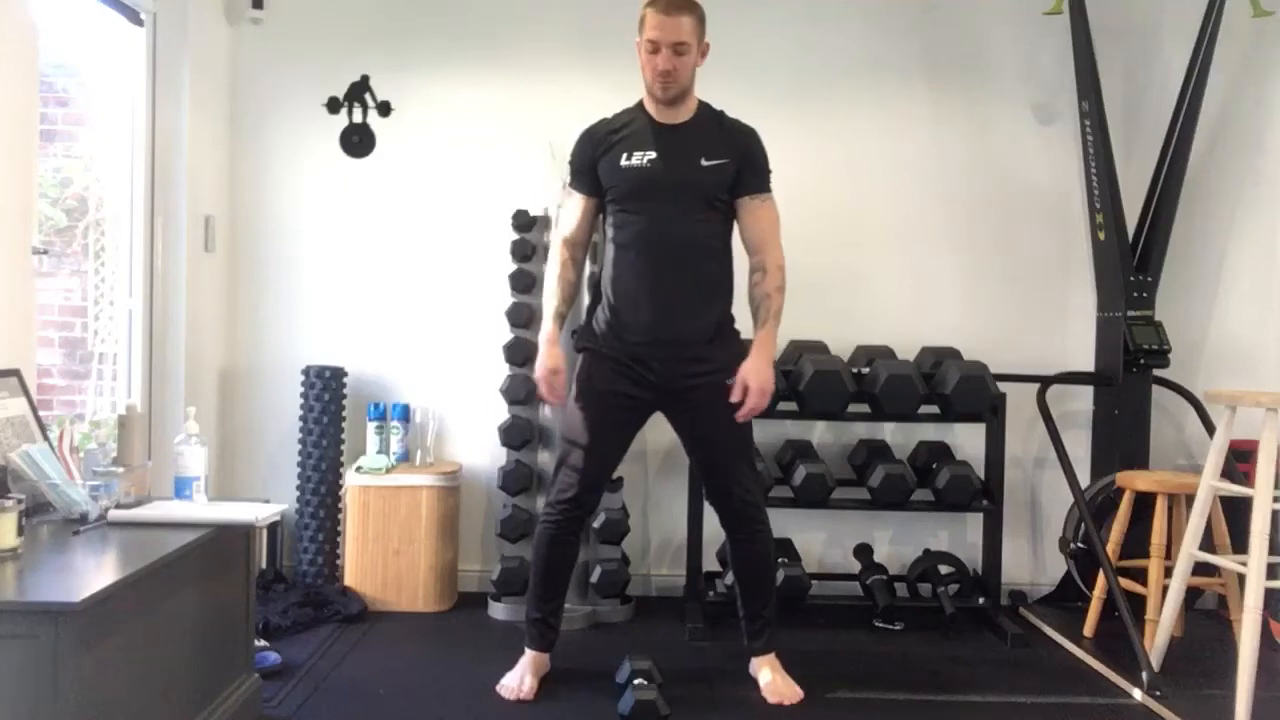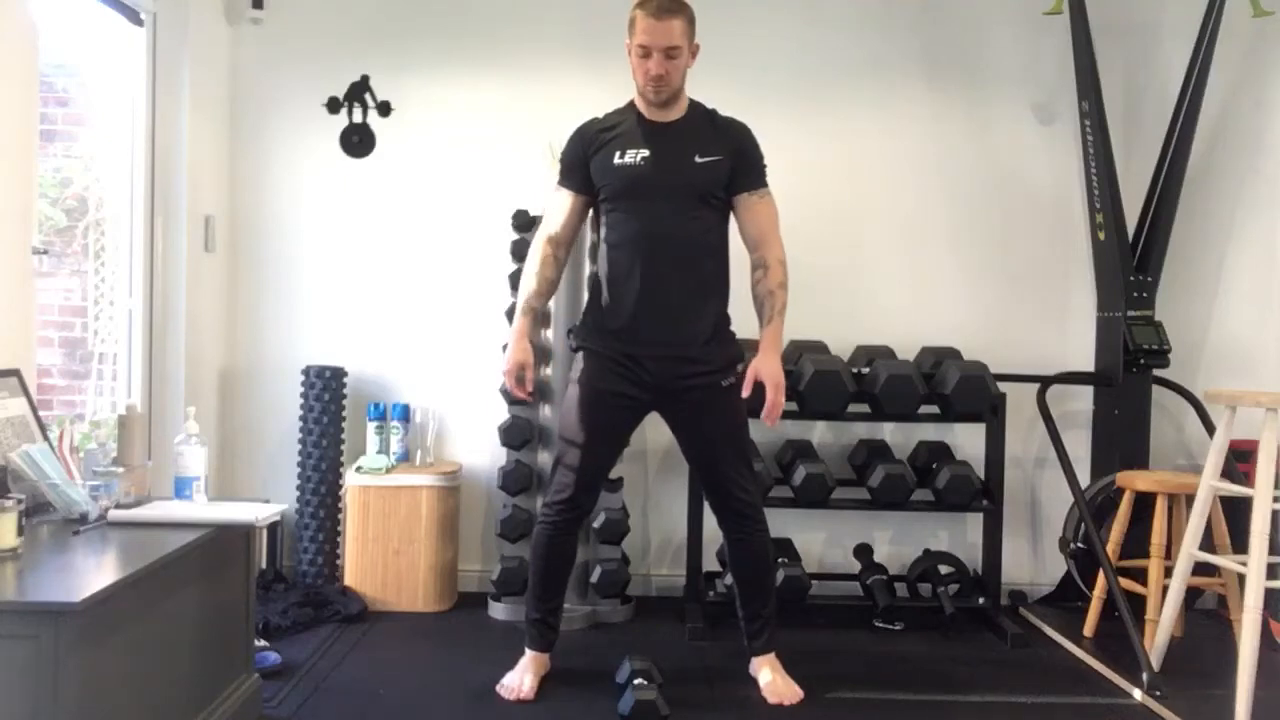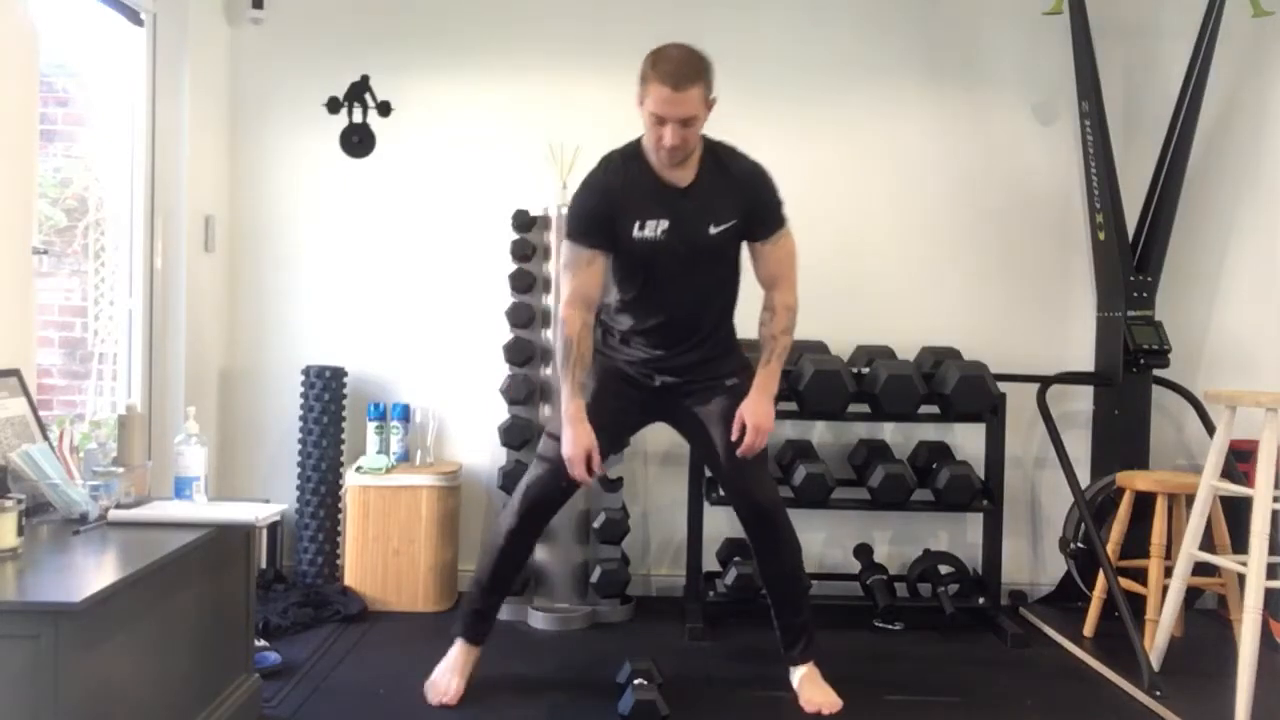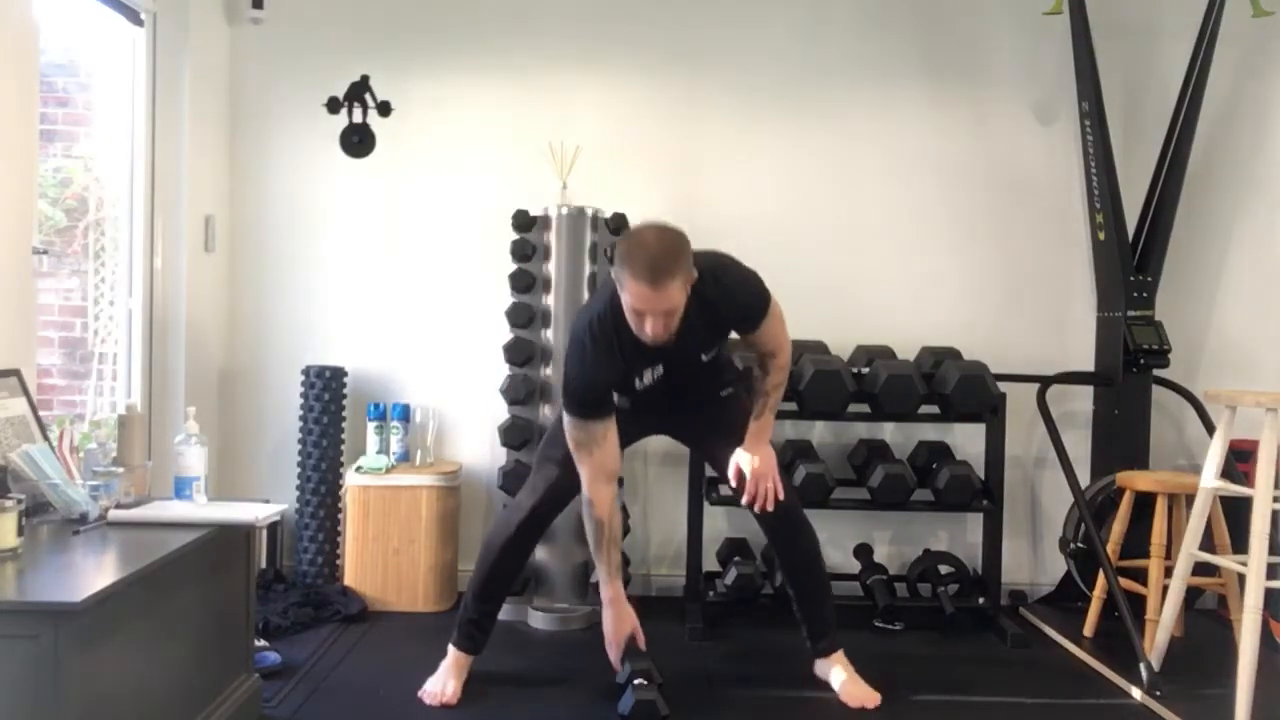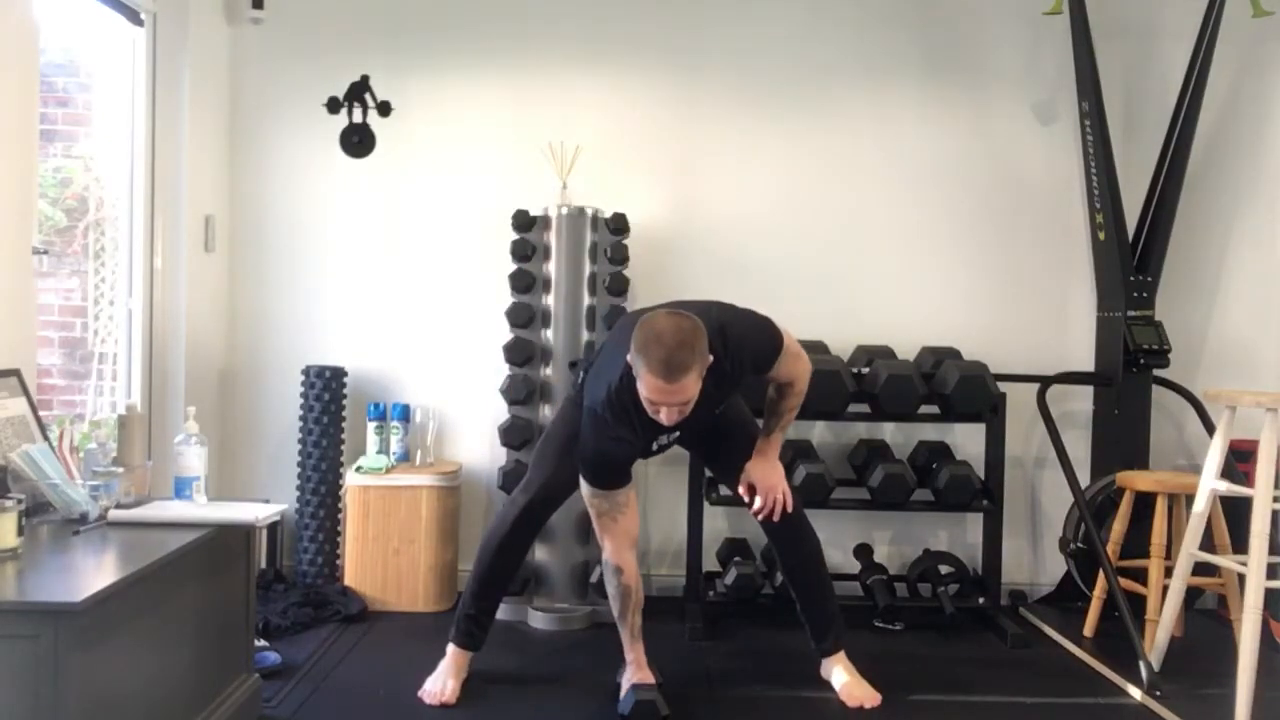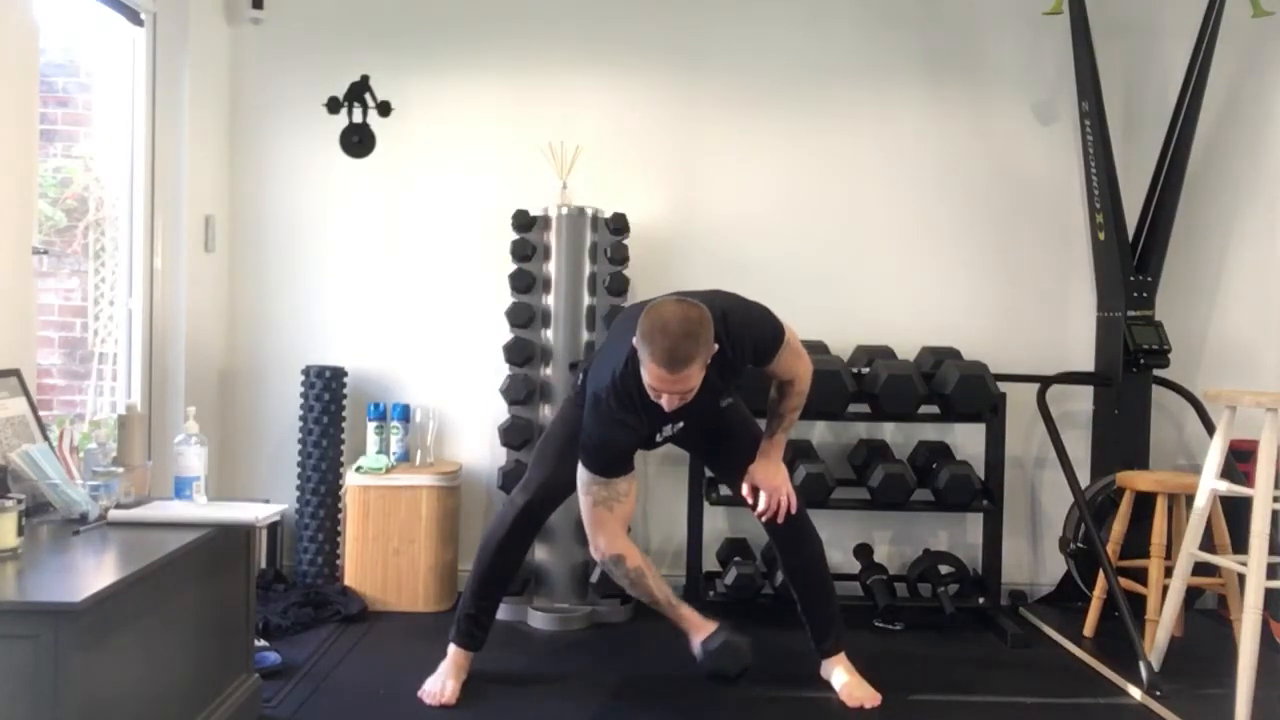
dt=0.7s
person 1, frame 1
left shoulder: (736, 143)
right shoulder: (603, 140)
left elbow: (767, 257)
right elbow: (568, 245)
left wrist: (762, 351)
right wrist: (551, 337)
left hip: (709, 362)
right hip: (613, 357)
left knee: (742, 508)
right knee: (566, 503)
left ankle: (762, 653)
right ankle: (537, 650)
person 1, frame 2
left shoulder: (728, 140)
right shoulder: (594, 139)
left elbow: (766, 251)
right elbow: (552, 241)
left wrist: (770, 345)
right wrist: (521, 331)
left hip: (705, 362)
right hip: (609, 358)
left knee: (740, 508)
right knee: (564, 504)
left ankle: (763, 653)
right ankle: (537, 651)
person 1, frame 3
left shoulder: (745, 182)
right shoulder: (606, 187)
left elbow: (781, 290)
right elbow: (576, 306)
left wrist: (764, 389)
right wrist: (573, 414)
left hip: (711, 370)
right hip: (619, 365)
left knee: (762, 506)
right knee: (536, 496)
left ankle: (801, 661)
right ankle: (468, 643)
person 1, frame 4
left shoulder: (731, 284)
right shoulder: (592, 341)
left elbow: (775, 353)
right elbow: (598, 486)
left wrist: (757, 437)
right wrist: (613, 599)
left hip: (706, 393)
right hip: (617, 403)
left knee: (777, 504)
right knee: (531, 507)
left ankle: (829, 655)
right ankle: (459, 654)
person 1, frame 5
left shoulder: (740, 336)
right shoulder: (606, 411)
left elbow: (795, 371)
right elbow: (618, 550)
left wrist: (766, 452)
right wrist: (635, 662)
right hip: (606, 393)
left knee: (778, 506)
right knee: (530, 503)
left ankle: (833, 658)
right ankle: (458, 654)
person 1, frame 6
left shoulder: (743, 324)
right shoulder: (611, 396)
left elbow: (796, 372)
right elbow: (607, 542)
left wrist: (770, 455)
right wrist: (691, 623)
left hip: (711, 406)
right hip: (609, 400)
left knee: (782, 506)
right knee: (529, 503)
left ankle: (833, 657)
right ankle: (459, 653)
